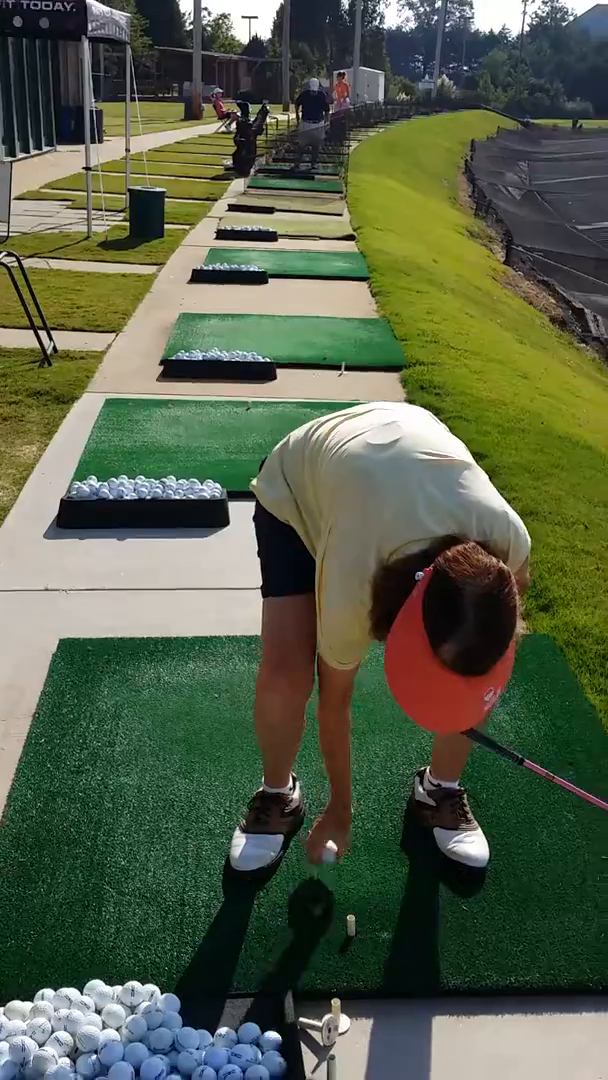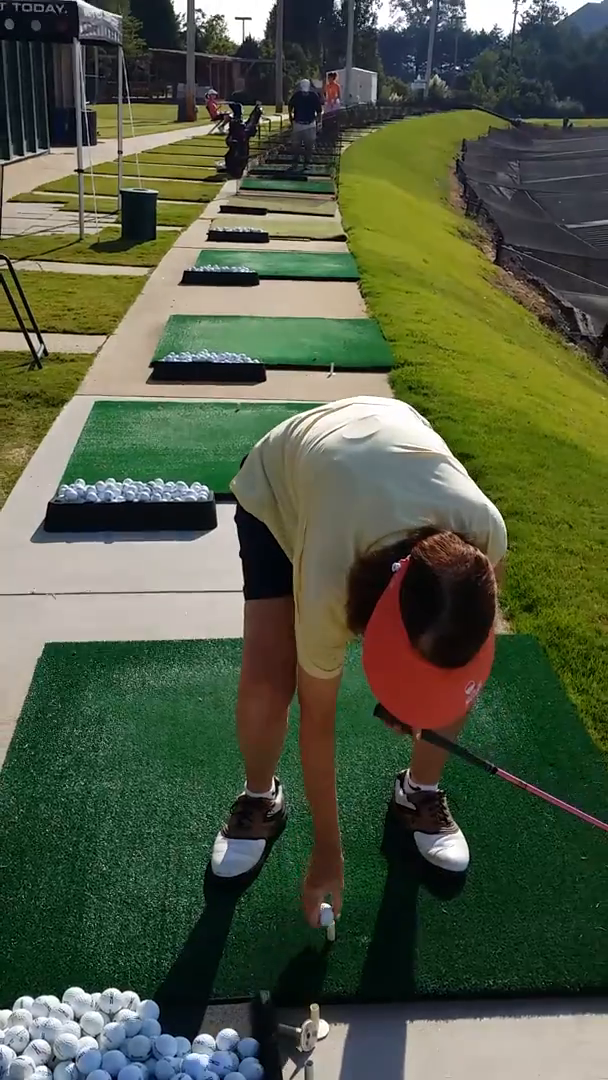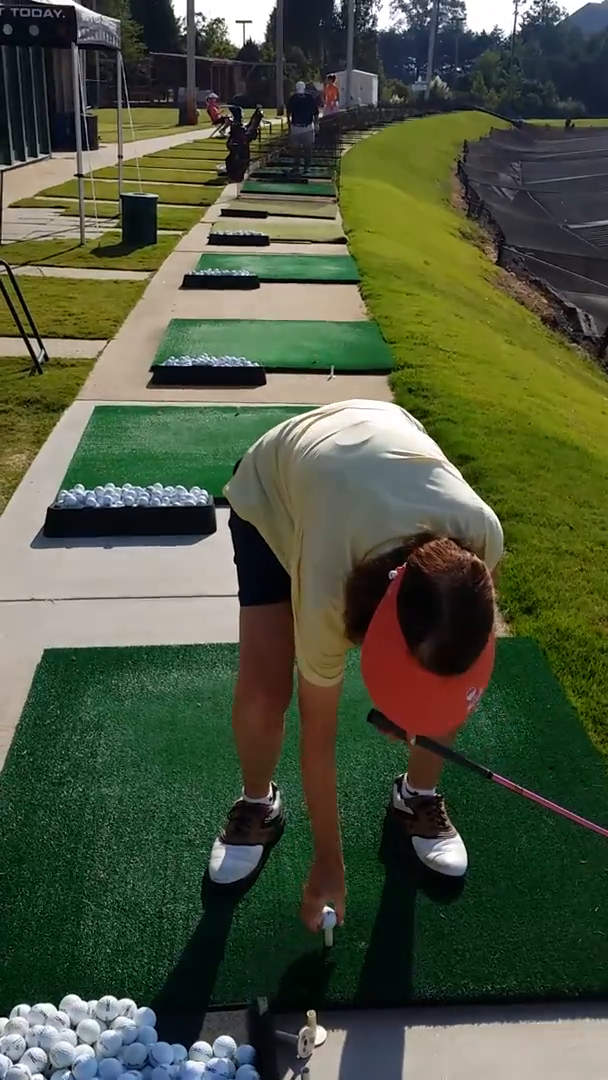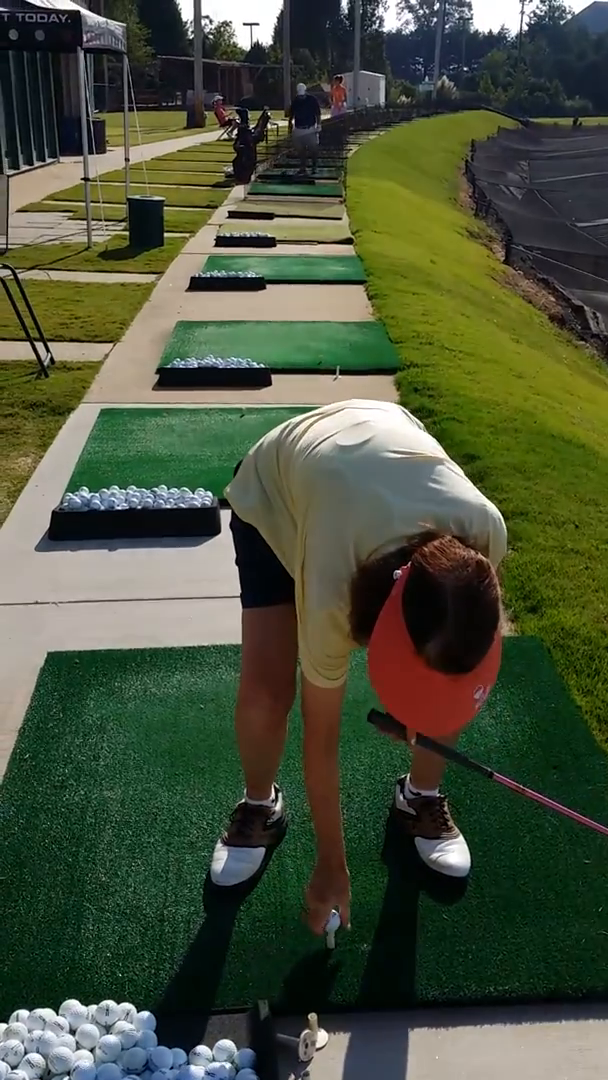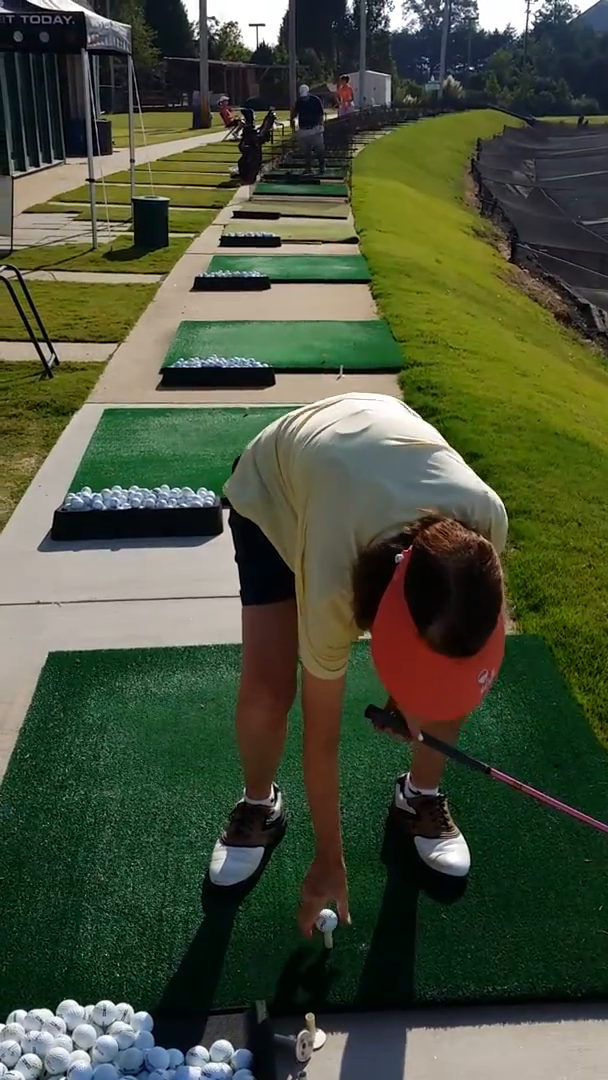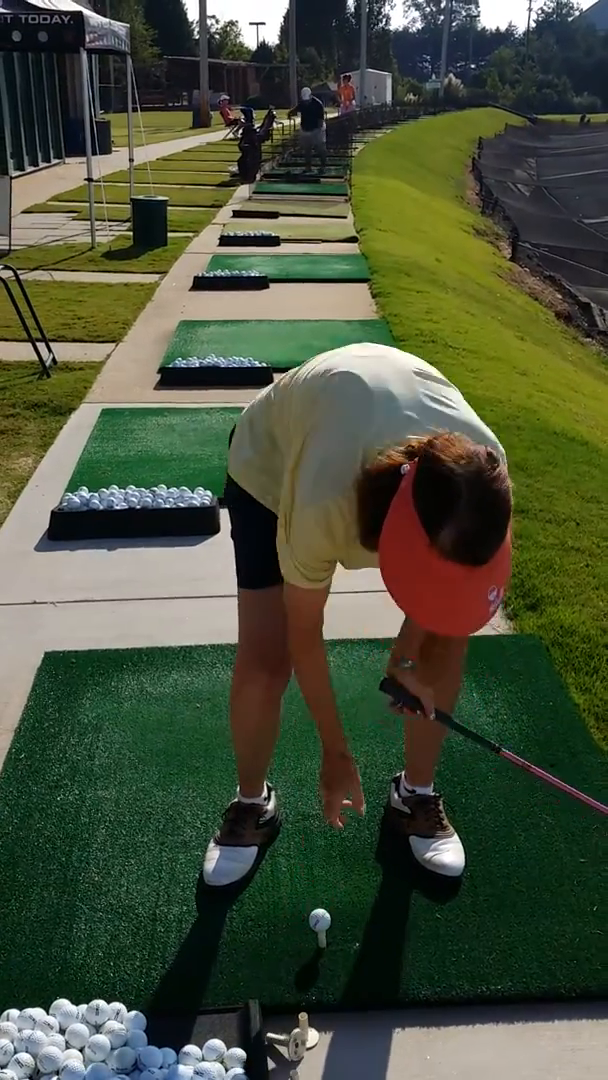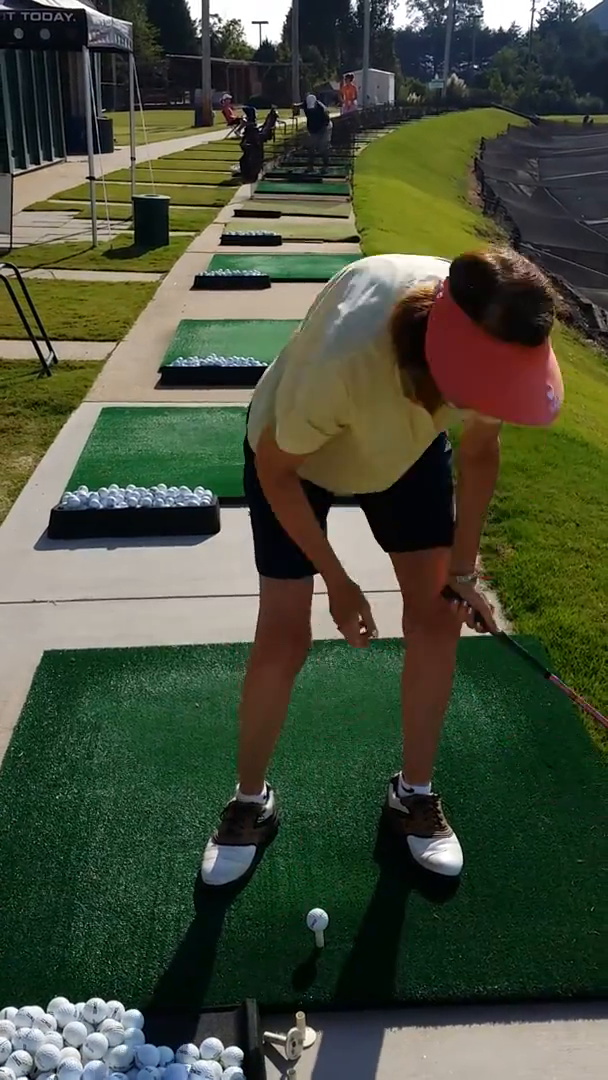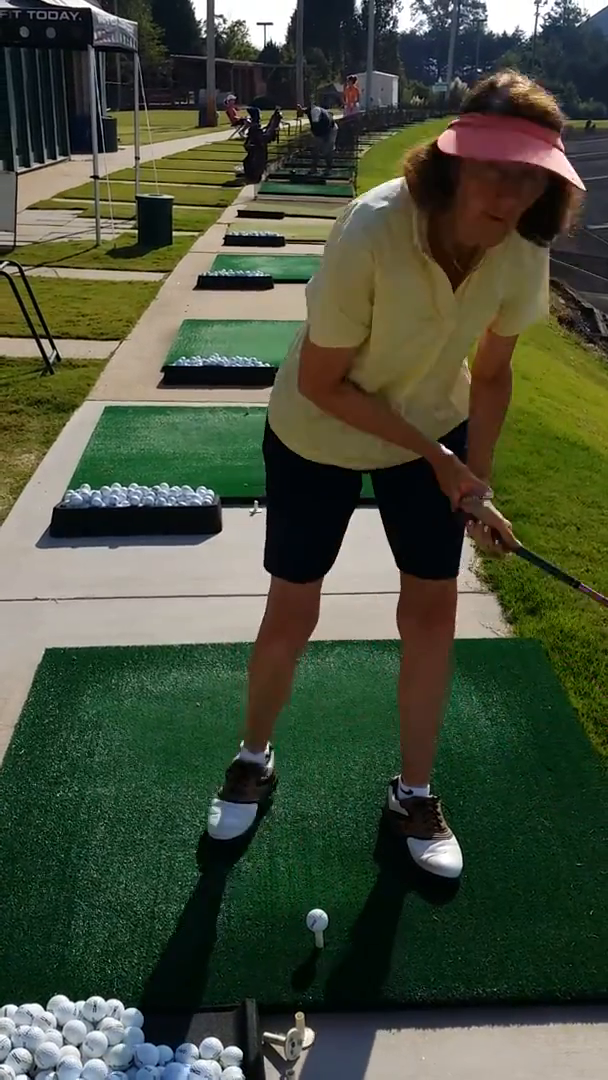
dt=0.3s
person 1, frame 1
left shoulder: (506, 535)
right shoulder: (351, 587)
right elbow: (334, 701)
right wrist: (340, 807)
right hip: (298, 485)
left knee: (472, 660)
right knee: (284, 675)
left ankle: (440, 789)
right ankle: (278, 794)
person 1, frame 2
left shoulder: (485, 530)
right shoulder: (328, 587)
right elbow: (317, 726)
left wrist: (429, 675)
right wrist: (327, 853)
right hip: (277, 482)
left knee: (452, 670)
right knee: (266, 682)
left ankle: (420, 794)
right ankle: (259, 801)
person 1, frame 3
left shoulder: (481, 531)
right shoulder: (327, 593)
right elbow: (318, 736)
left wrist: (423, 674)
right wrist: (328, 862)
right hip: (272, 488)
left knee: (450, 670)
right knee: (262, 689)
left ankle: (418, 798)
right ankle: (257, 806)
person 1, frame 4
left shoulder: (485, 528)
right shoulder: (332, 596)
right elbow: (321, 738)
left wrist: (417, 691)
right wrist: (332, 865)
right hip: (272, 491)
left knee: (450, 672)
right knee: (265, 691)
left ankle: (421, 798)
right ankle: (259, 806)
person 1, frame 5
left shoulder: (485, 518)
right shoulder: (334, 585)
right elbow: (322, 732)
left wrist: (412, 685)
right wrist: (329, 859)
right hip: (273, 489)
left knee: (453, 667)
right knee: (266, 689)
left ankle: (421, 797)
right ankle: (259, 806)
person 1, frame 6
left shoulder: (476, 472)
right shoulder: (320, 504)
left elbow: (452, 558)
right elbow: (304, 637)
left wrist: (407, 655)
right wrist: (336, 758)
right hip: (269, 469)
left knee: (445, 632)
right knee: (263, 661)
left ankle: (416, 794)
right ankle: (252, 803)
person 1, frame 7
left shoulder: (501, 354)
right shoulder: (346, 356)
left elbow: (481, 454)
right elbow: (277, 470)
left wrist: (462, 573)
right wrist: (338, 583)
left hip: (410, 441)
right hip: (294, 443)
left knee: (435, 615)
right knee: (283, 636)
left ankle: (413, 793)
right ankle: (251, 802)
person 1, frame 8
left shoulder: (523, 250)
right shoulder: (370, 236)
left elbow: (492, 372)
right elbow: (321, 383)
left wrist: (476, 481)
right wrist: (432, 452)
left hip: (435, 436)
right hip: (317, 438)
left knee: (431, 612)
right knee: (294, 607)
left ankle: (413, 794)
right ankle: (252, 760)
